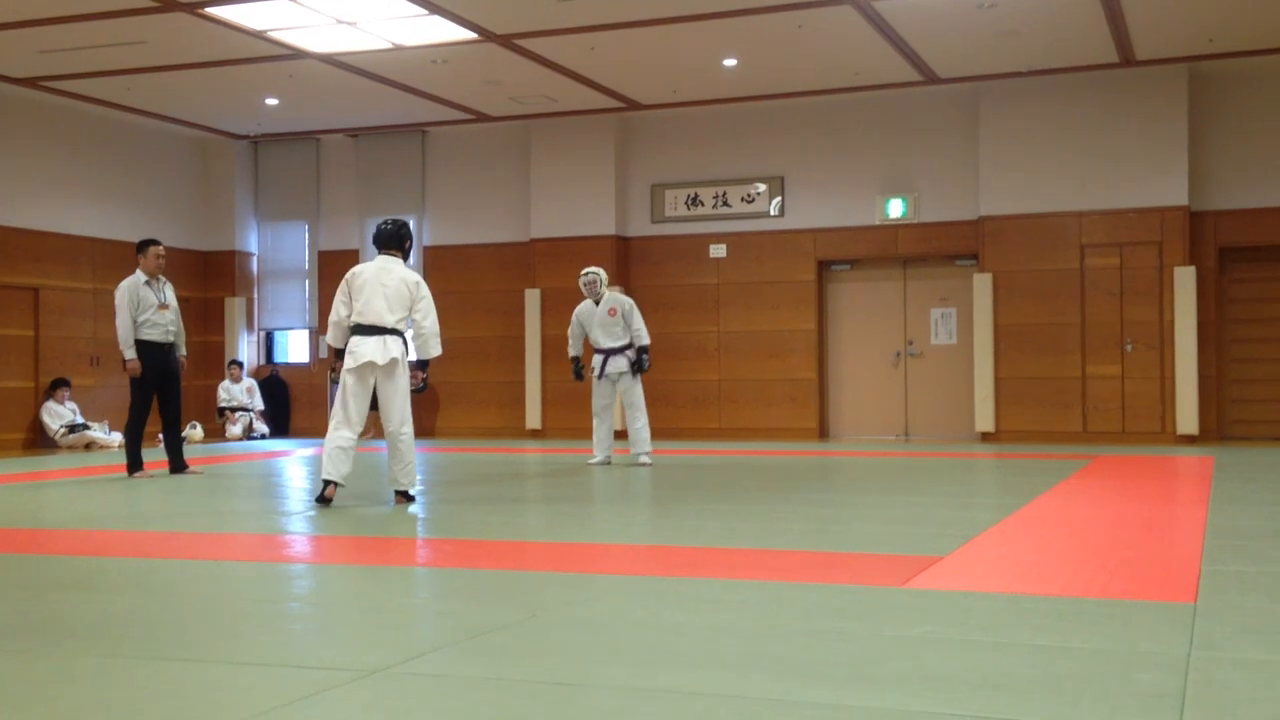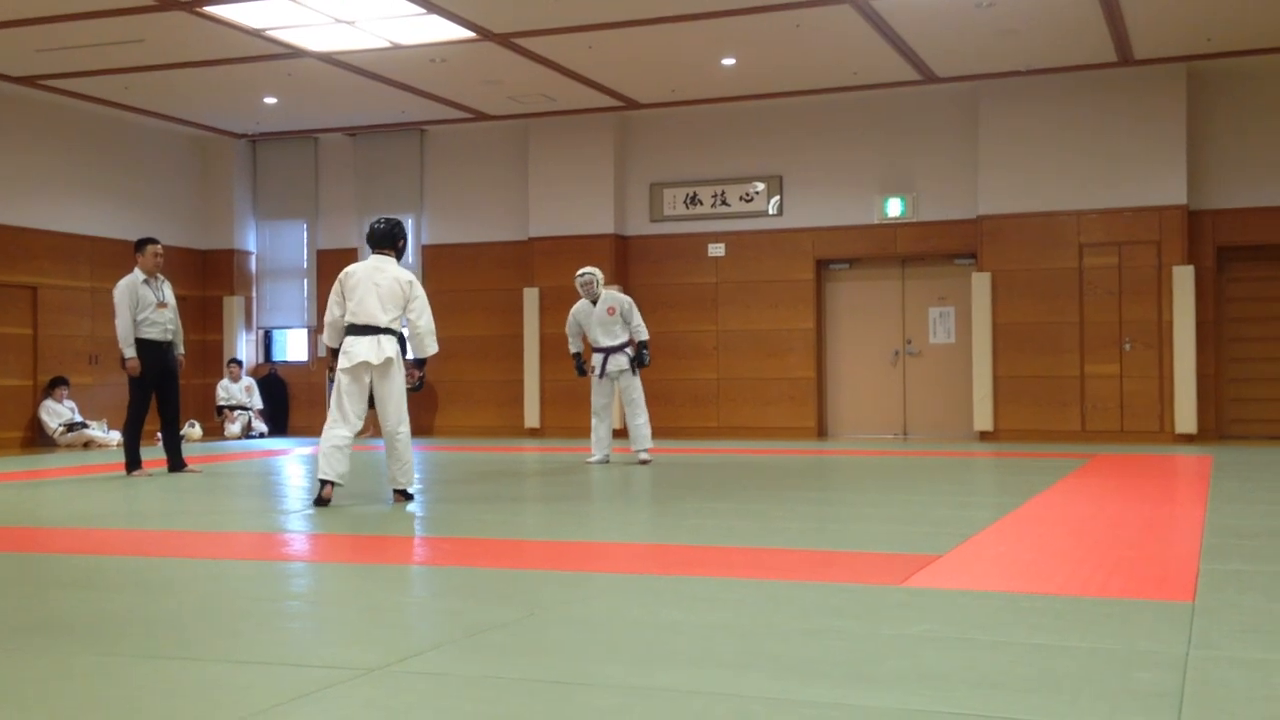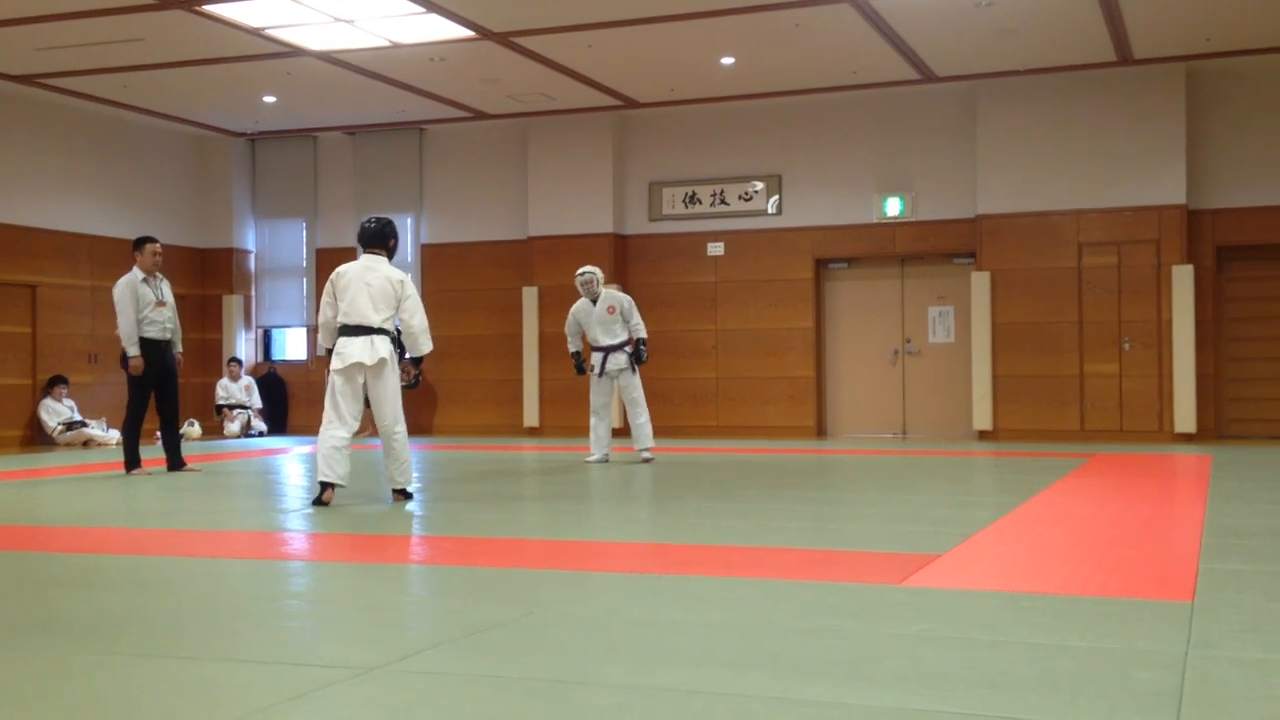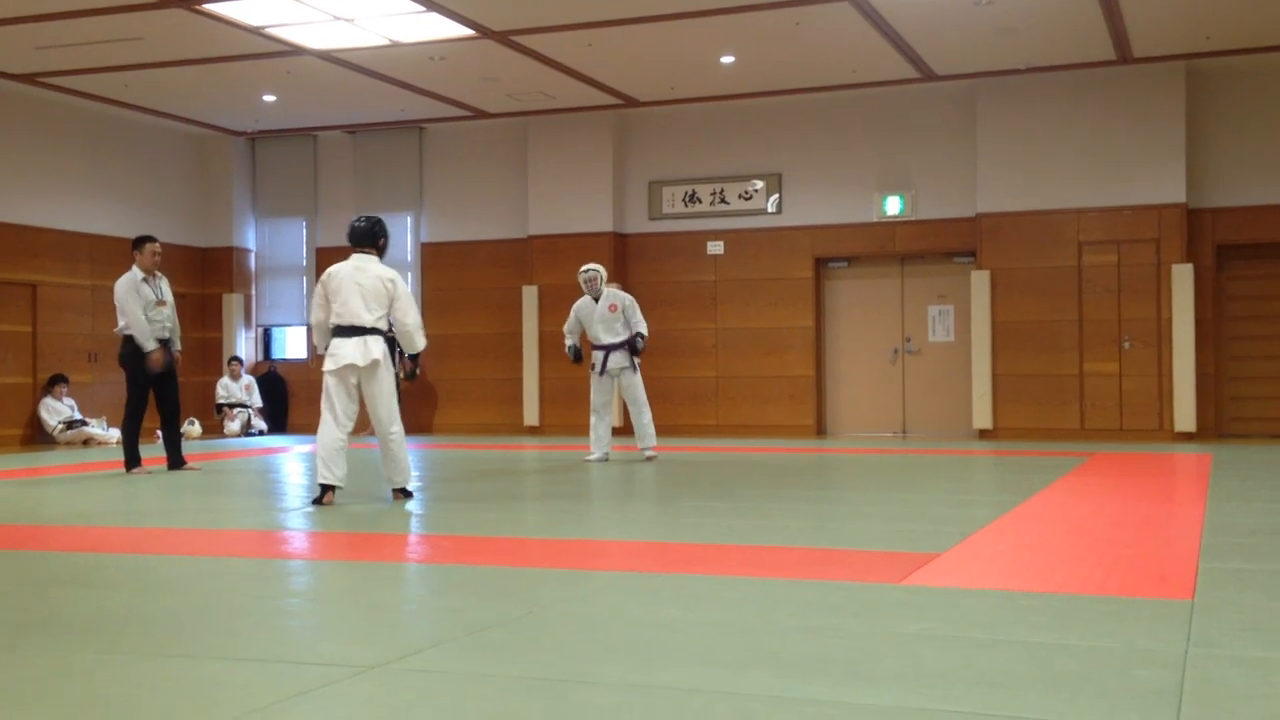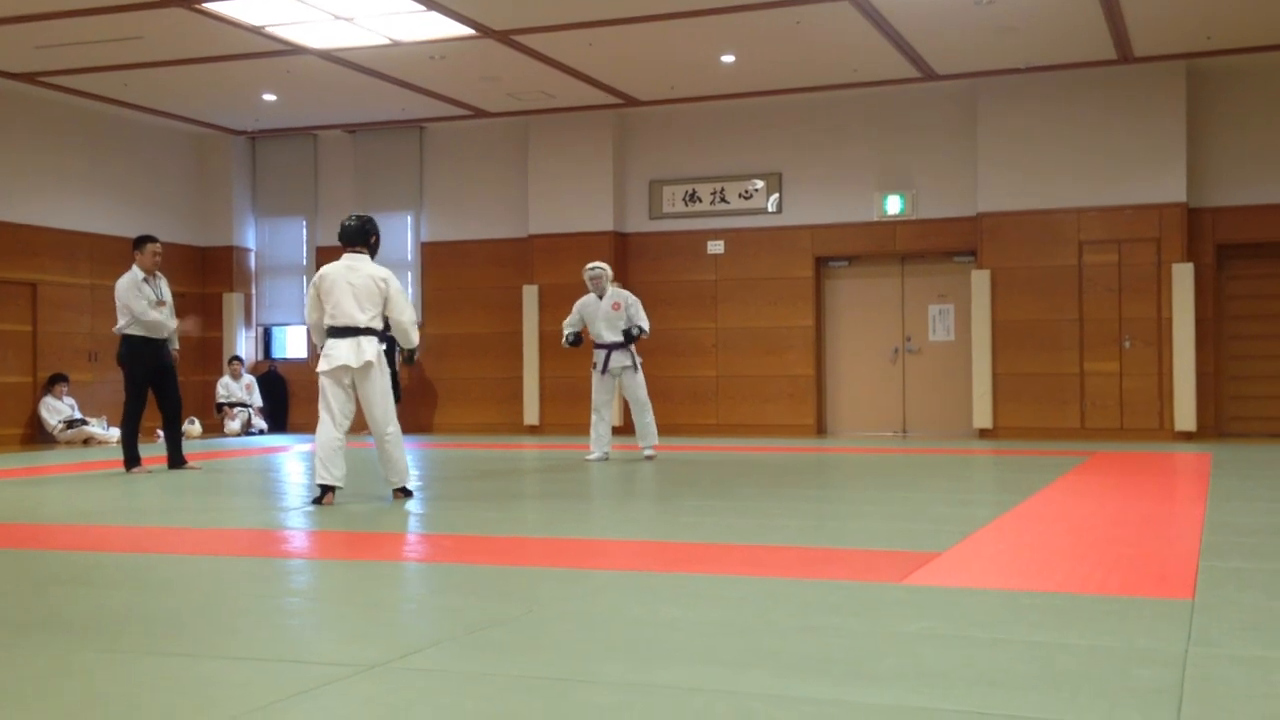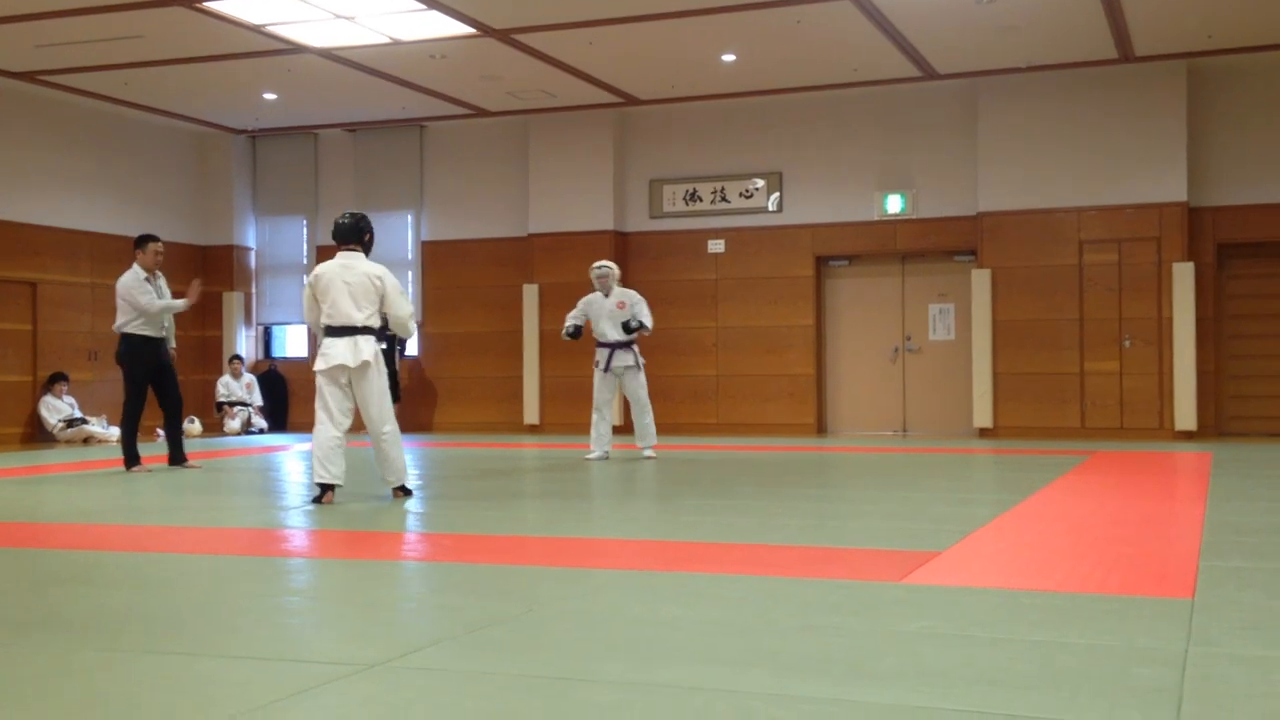
dt=0.1s
person 1, frame 1
left shoulder: (356, 273)
right shoulder: (413, 279)
left elbow: (338, 318)
right elbow: (426, 326)
left wrist: (338, 354)
right wrist: (422, 364)
left hip: (358, 348)
right hip: (392, 351)
left knee: (345, 421)
right knee: (399, 424)
left ankle: (330, 483)
right ankle: (402, 489)
person 1, frame 2
left shoulder: (349, 272)
right shoulder: (406, 278)
left elbow: (333, 317)
right elbow: (421, 324)
left wrist: (334, 353)
right wrist: (419, 363)
left hip: (353, 348)
right hip: (387, 350)
left knee: (341, 420)
right knee: (396, 423)
left ankle: (327, 483)
right ankle: (400, 488)
person 1, frame 3
left shoulder: (340, 273)
right shoulder: (398, 277)
left elbow: (325, 319)
right elbow: (414, 323)
left wrist: (331, 349)
right wrist: (415, 360)
left hip: (346, 349)
right hip: (380, 350)
left knee: (337, 421)
right knee: (392, 423)
left ankle: (327, 486)
right ankle: (399, 486)
person 1, frame 4
left shoulder: (332, 273)
right shoulder: (389, 276)
left elbow: (318, 319)
right elbow: (408, 321)
left wrist: (326, 349)
right wrist: (413, 356)
left hip: (340, 349)
right hip: (374, 350)
left knee: (334, 422)
right knee: (388, 422)
left ankle: (327, 488)
right ankle: (399, 485)
person 1, frame 5
left shoulder: (324, 274)
right shoulder: (382, 275)
left elbow: (313, 319)
right elbow: (403, 319)
right wrist: (410, 347)
left hip: (334, 350)
right hip: (368, 350)
left knee: (331, 422)
right knee: (384, 422)
left ankle: (327, 488)
right ankle: (399, 485)
person 1, frame 6
left shoulder: (319, 273)
right shoulder: (378, 272)
left elbow: (312, 318)
right elbow: (401, 314)
right wrist: (405, 333)
left hip: (332, 349)
right hip: (365, 349)
left knee: (329, 421)
right knee: (382, 421)
left ankle: (326, 487)
right ankle: (398, 483)
person 2, frame 1
left shoulder: (167, 287)
right shoulder: (129, 286)
left elbow: (177, 321)
right elbow: (125, 324)
left wrist: (181, 352)
right wrist: (130, 357)
left hip: (167, 353)
right hip: (145, 353)
left knee: (172, 411)
right knee: (140, 411)
left ankle: (178, 463)
right ankle: (135, 466)
person 2, frame 2
left shoulder: (165, 285)
right shoulder: (128, 285)
left elbow: (175, 319)
right elbow: (124, 323)
left wrist: (179, 350)
right wrist: (130, 356)
left hip: (165, 351)
right hip: (144, 351)
left knee: (171, 409)
right knee: (138, 409)
left ankle: (176, 462)
right ankle: (133, 465)
person 2, frame 3
left shoulder: (163, 283)
right shoulder: (127, 284)
left elbow: (172, 318)
right elbow: (127, 322)
left wrist: (177, 349)
right wrist: (133, 355)
left hip: (162, 351)
right hip: (141, 351)
left knee: (170, 408)
right knee: (137, 408)
left ankle: (175, 460)
right ankle: (132, 464)
person 2, frame 4
left shoulder: (162, 281)
right shoulder: (127, 283)
left elbow: (171, 316)
right elbow: (136, 319)
left wrist: (176, 347)
right wrist: (152, 350)
left hip: (162, 349)
right hip: (140, 350)
left knee: (171, 406)
right knee: (136, 407)
left ankle: (176, 459)
right ankle: (132, 462)
person 2, frame 5
left shoulder: (161, 280)
right shoulder: (127, 283)
right elbow: (145, 315)
left wrist: (173, 345)
right wrist: (177, 326)
left hip: (160, 347)
right hip: (137, 348)
left knee: (172, 404)
right knee: (135, 406)
left ankle: (176, 458)
right ankle: (132, 461)
person 2, frame 6
left shoulder: (159, 279)
right shoulder: (128, 281)
right elbow: (153, 307)
left wrist: (171, 344)
right wrist: (186, 302)
left hip: (157, 346)
right hip: (135, 346)
left knee: (173, 401)
right knee: (134, 405)
left ankle: (177, 455)
right ankle: (132, 460)
person 3, frame 1
left shoulder: (622, 301)
right shoulder: (580, 311)
left elbow: (638, 328)
right elbow: (575, 338)
left wrist: (643, 353)
right wrist: (575, 362)
left hip: (625, 360)
right hip: (601, 363)
left knee: (635, 406)
right knee: (601, 409)
left ankle: (642, 452)
right ankle: (602, 454)
person 3, frame 2
left shoulder: (620, 300)
right shoulder: (578, 310)
left elbow: (637, 324)
right elbow: (574, 336)
left wrist: (643, 349)
right wrist: (577, 358)
left hip: (624, 358)
right hip: (600, 361)
left knee: (635, 403)
right knee: (600, 408)
left ankle: (642, 449)
right ankle: (601, 452)
person 3, frame 3
left shoulder: (619, 299)
right shoulder: (577, 309)
left elbow: (636, 323)
right elbow: (573, 335)
left wrist: (641, 345)
right wrist: (576, 356)
left hip: (623, 357)
right hip: (599, 360)
left knee: (635, 401)
right knee: (599, 407)
left ankle: (644, 447)
right ankle: (600, 451)
person 3, frame 4
left shoulder: (621, 298)
right shoulder: (579, 307)
left elbow: (637, 321)
right elbow: (571, 333)
left wrist: (638, 339)
right wrist: (573, 349)
left hip: (624, 356)
right hip: (600, 359)
left knee: (637, 401)
right knee: (599, 406)
left ankle: (647, 446)
right ankle: (600, 450)
person 3, frame 5
left shoulder: (625, 296)
right shoulder: (583, 303)
left elbow: (642, 319)
right elbow: (569, 325)
left wrist: (637, 329)
right wrist: (571, 337)
left hip: (626, 355)
right hip: (602, 357)
left knee: (639, 400)
right knee: (600, 404)
left ankle: (648, 445)
right ankle: (600, 450)
person 3, frame 6
left shoulder: (630, 296)
right shoulder: (588, 301)
left elbow: (646, 318)
right elbow: (572, 320)
left wrist: (638, 324)
right wrist: (571, 329)
left hip: (629, 354)
right hip: (604, 356)
left knee: (640, 400)
right knee: (601, 403)
left ankle: (647, 446)
right ankle: (600, 449)
